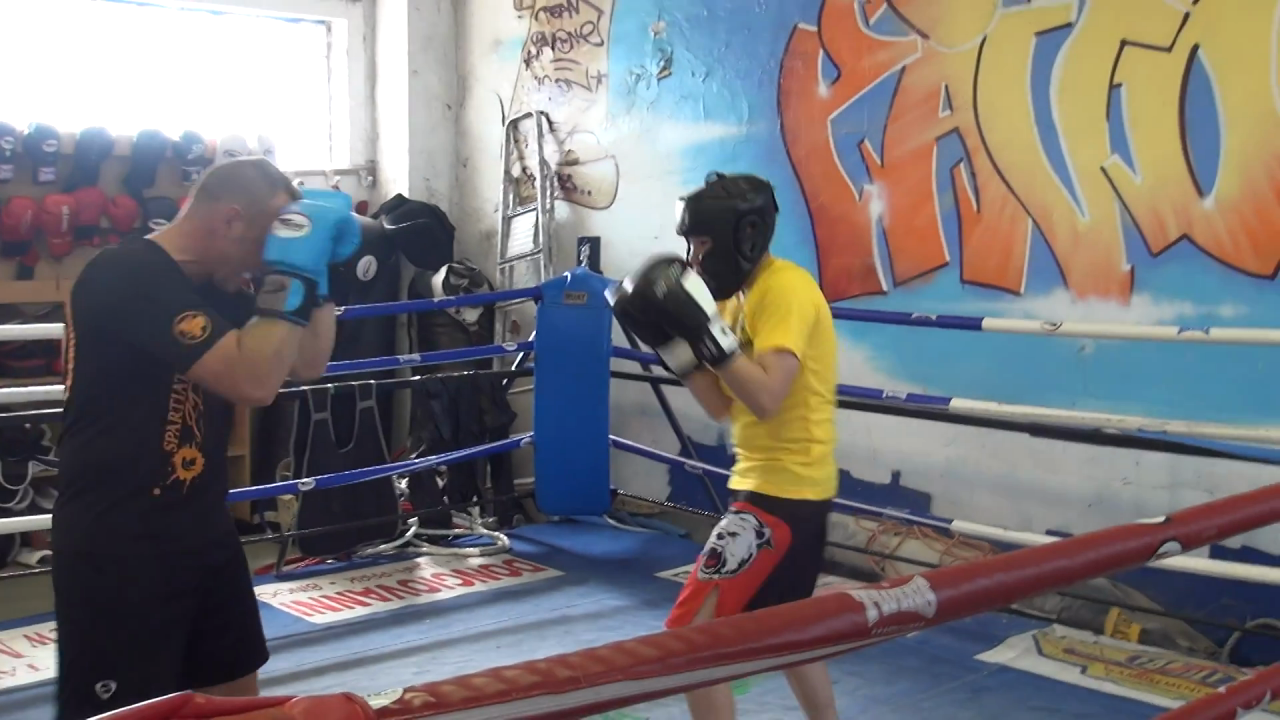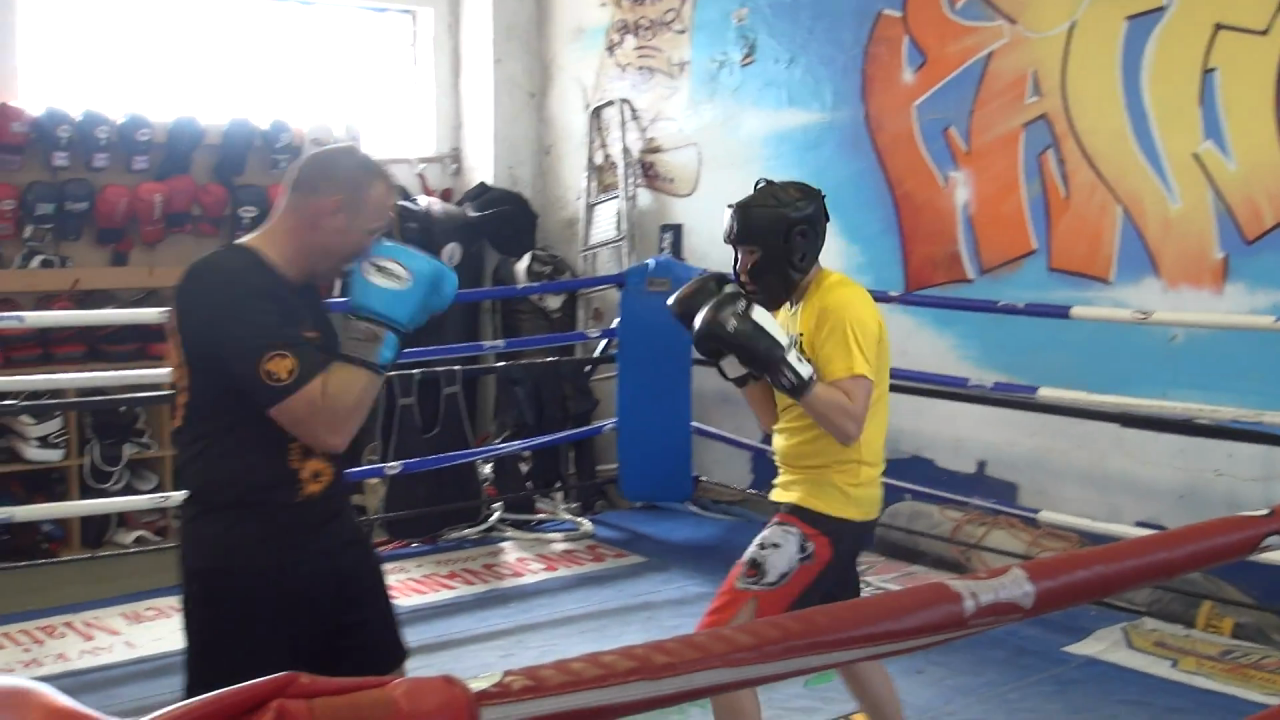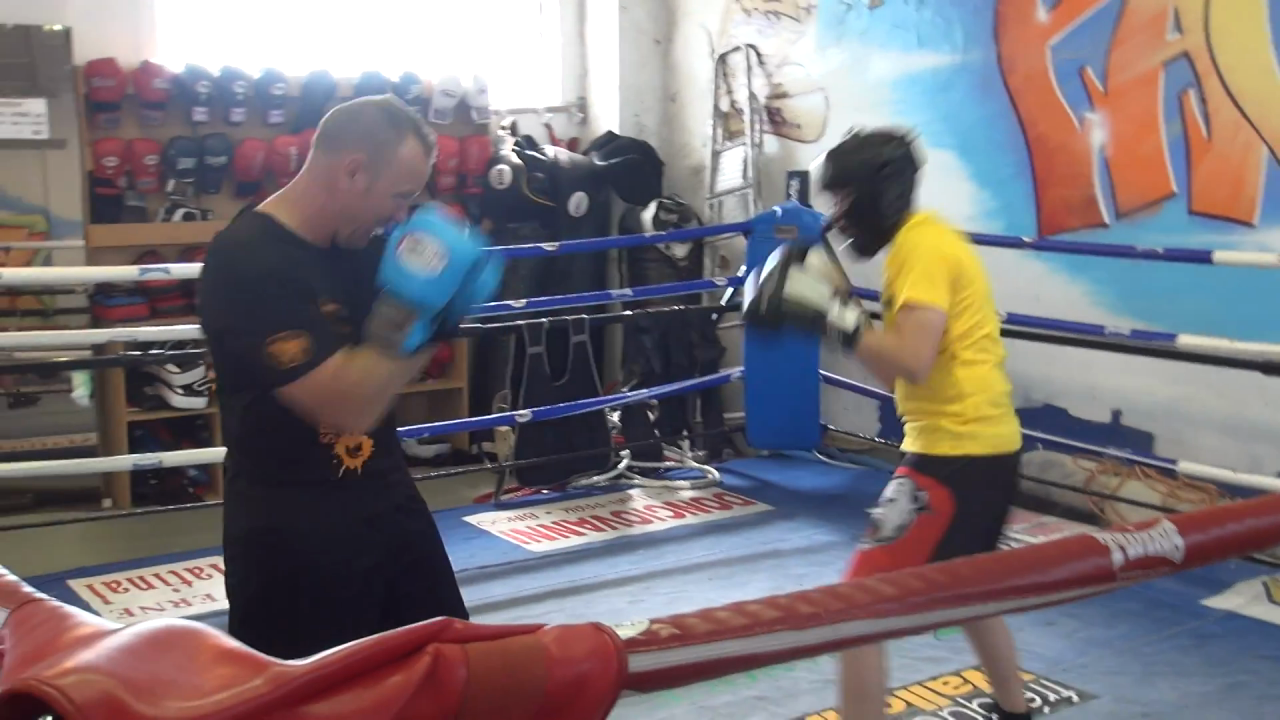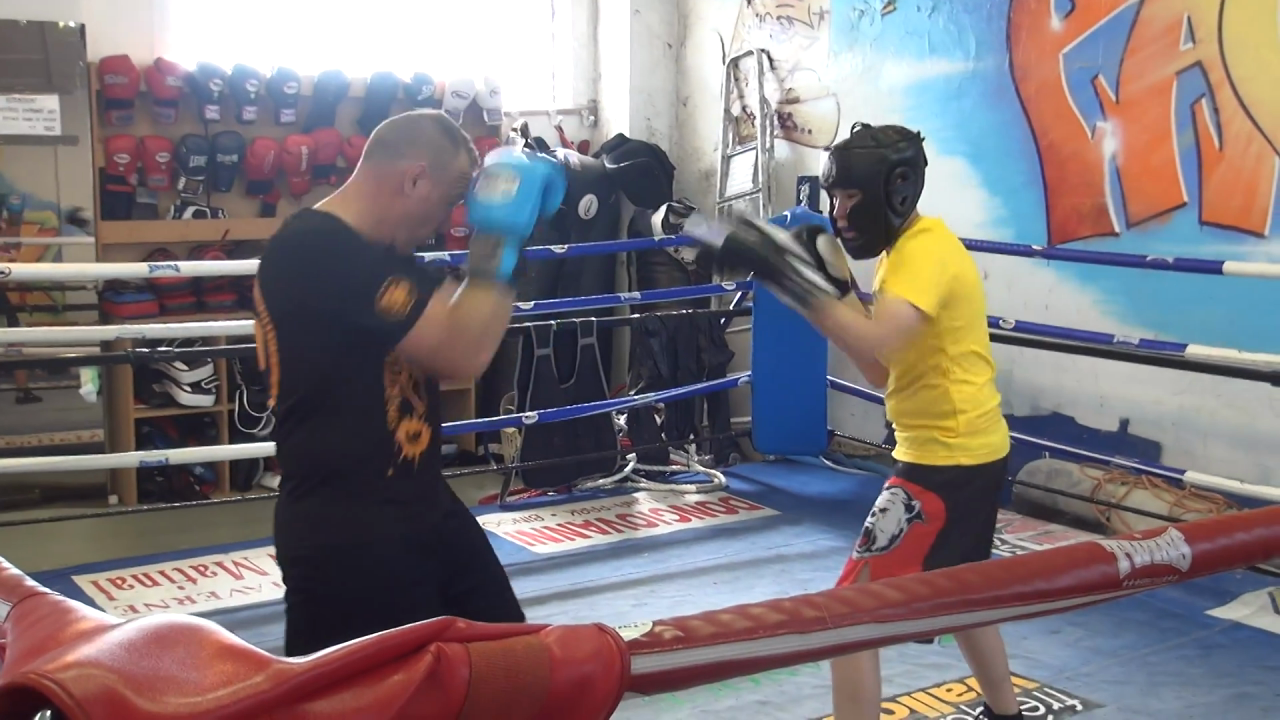
dt=0.7s
person 1, frame 1
left shoulder: (786, 287)
right shoulder: (740, 295)
left elbow: (766, 398)
right elbow: (718, 404)
left wrist: (706, 327)
right wrist: (667, 335)
left hip: (784, 489)
right hip: (770, 484)
left knee: (691, 634)
person 1, frame 2
left shoulder: (841, 306)
right shoulder: (788, 304)
left elbow: (848, 424)
right elbow: (772, 415)
left wrist: (780, 357)
right wrist: (730, 348)
left hip: (829, 504)
right hip: (809, 498)
person 1, frame 3
left shoulder: (924, 245)
right shoulder: (908, 247)
left elbow: (912, 363)
right elbow: (895, 357)
left wrist: (830, 314)
right wrist: (825, 299)
left hip: (954, 454)
right hip: (987, 448)
person 1, frame 4
left shoulder: (926, 251)
right shoulder: (904, 251)
left elbow: (877, 346)
right elbow: (880, 369)
left wrist: (791, 273)
right wrist: (832, 289)
left hip: (945, 464)
right hip: (973, 455)
person 2, frame 1
left shoulder: (214, 287)
right shoulder: (124, 275)
left elbow: (308, 364)
right elbow: (252, 379)
left wrist: (317, 270)
right wrist: (288, 276)
left hip: (199, 527)
right hip: (117, 540)
person 2, frame 2
left shoulder: (299, 289)
right shoulder: (224, 289)
left elbow: (332, 399)
right elbow: (329, 425)
left wrist: (405, 300)
right wrist: (378, 317)
left hip: (325, 534)
right hip: (245, 554)
person 2, frame 3
left shoulder: (353, 241)
right shoulder: (248, 265)
left elbow: (408, 354)
right elbow: (351, 407)
right wrist: (410, 304)
left hip: (385, 499)
right hip: (291, 526)
person 2, frame 4
left shoulder: (364, 248)
right shoulder: (315, 251)
right elbow: (462, 354)
right wrist: (499, 234)
left hip: (421, 507)
right hip: (347, 531)
